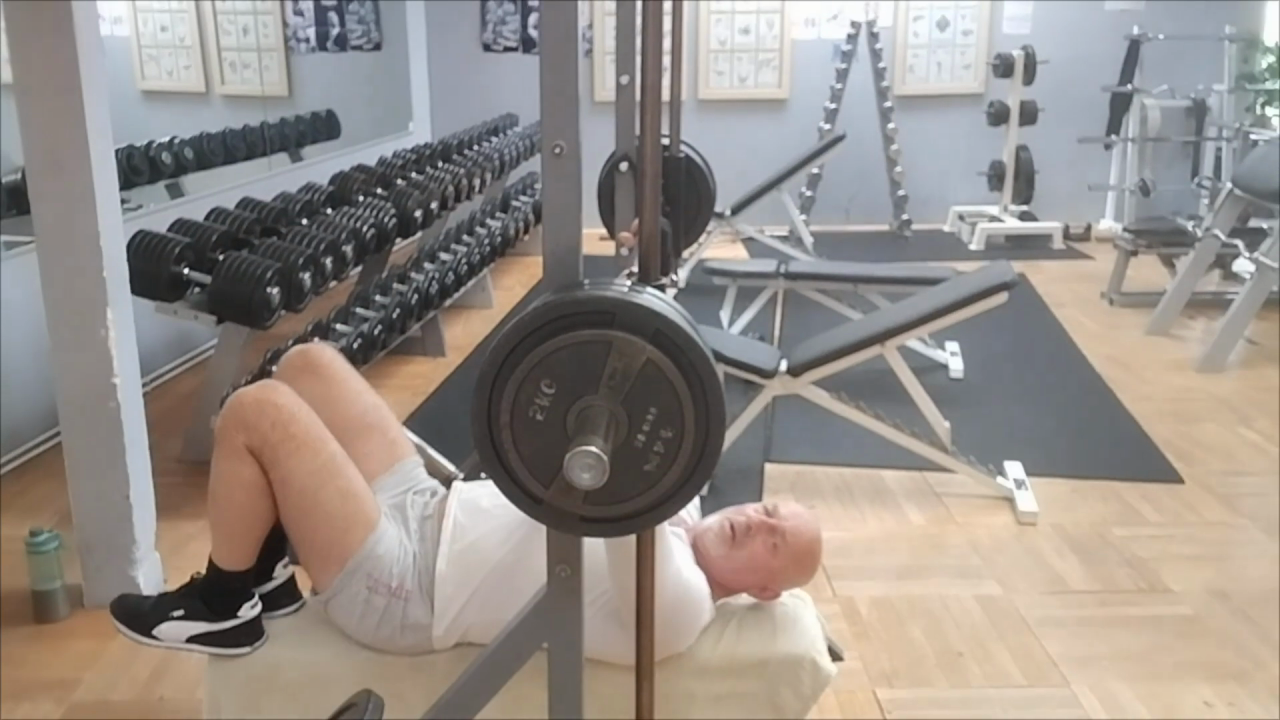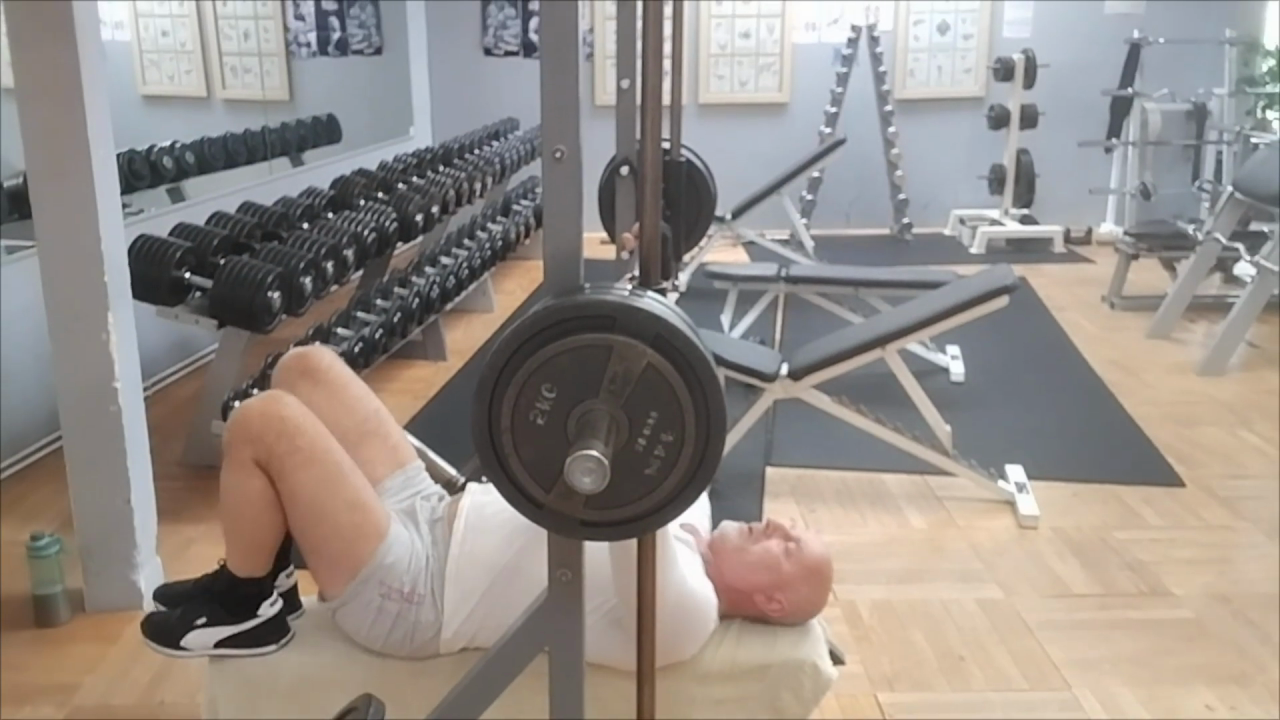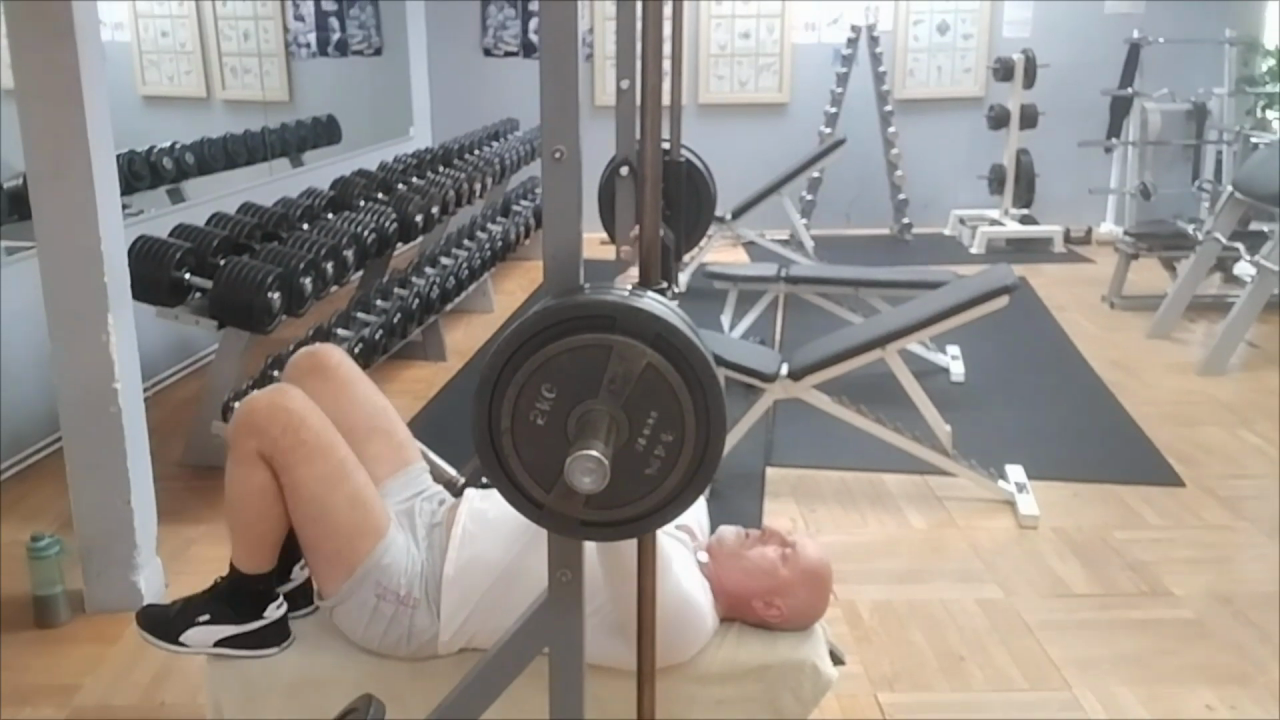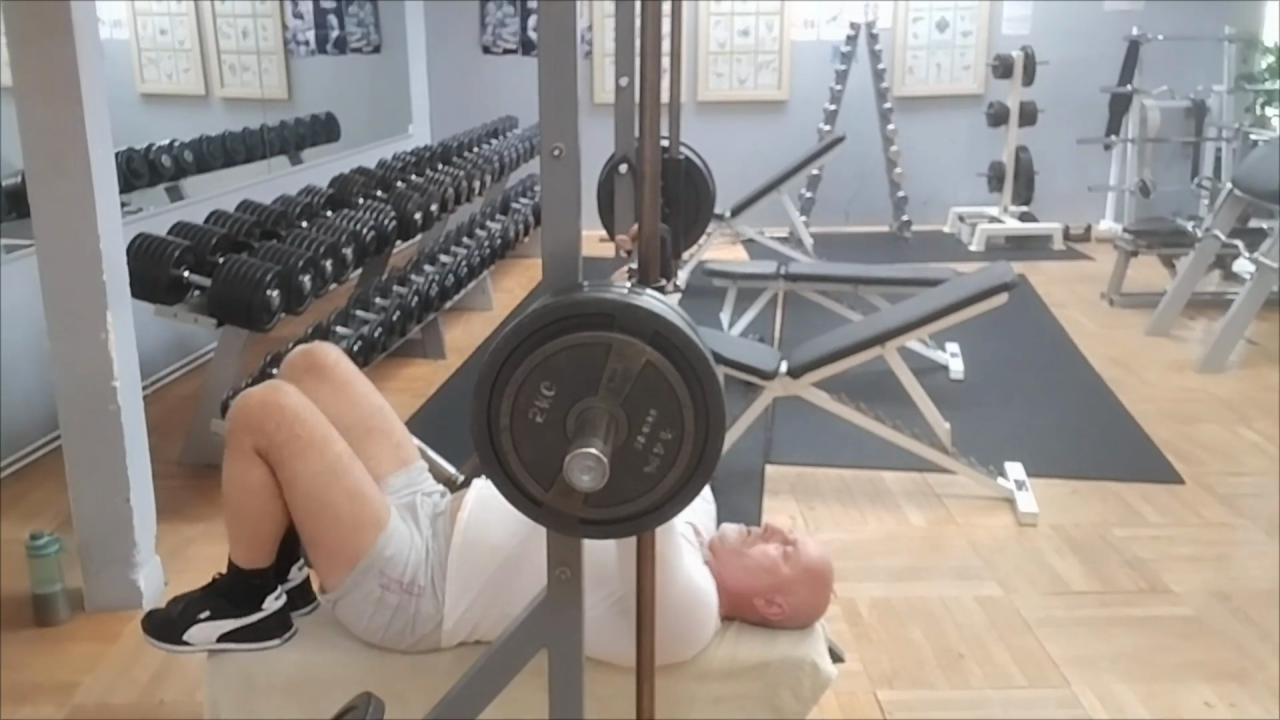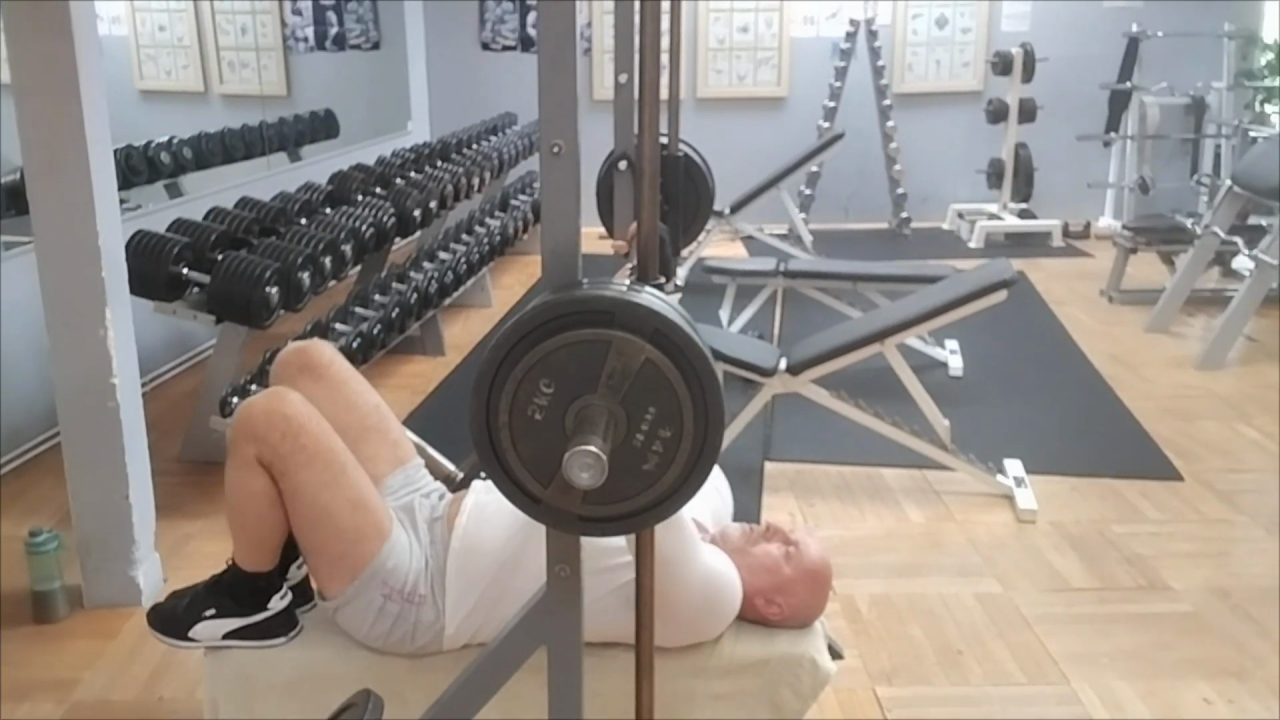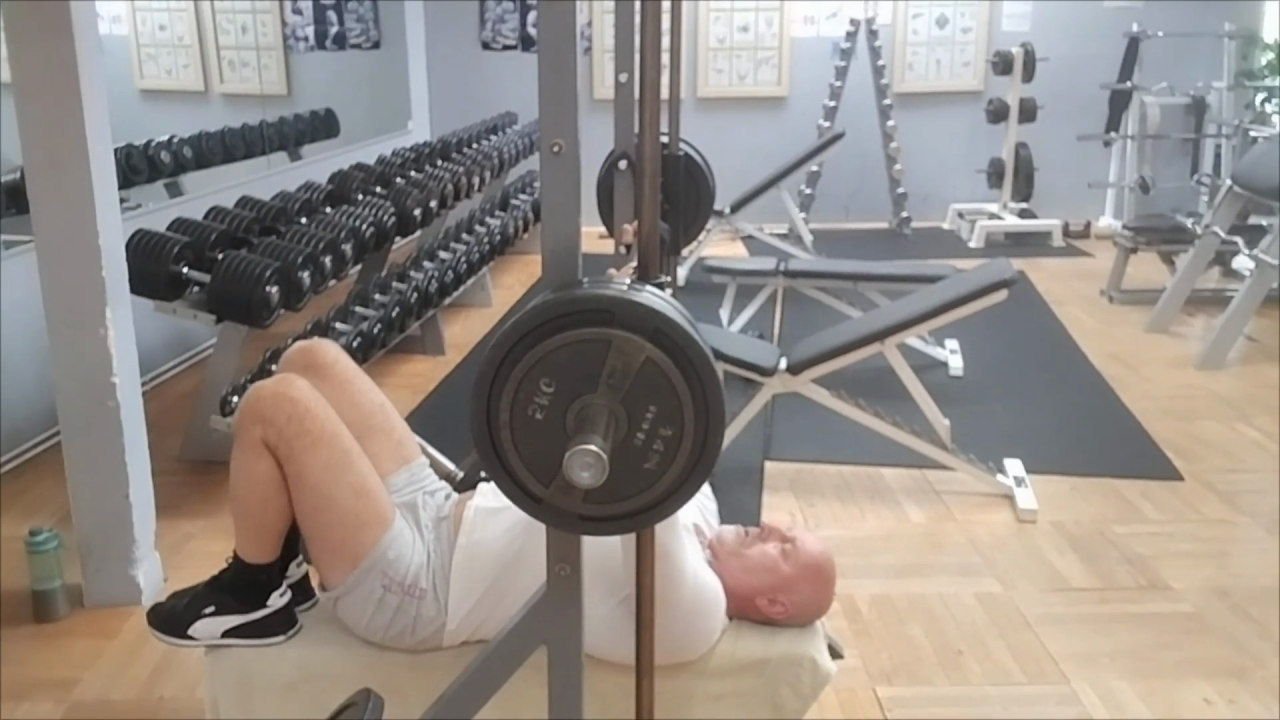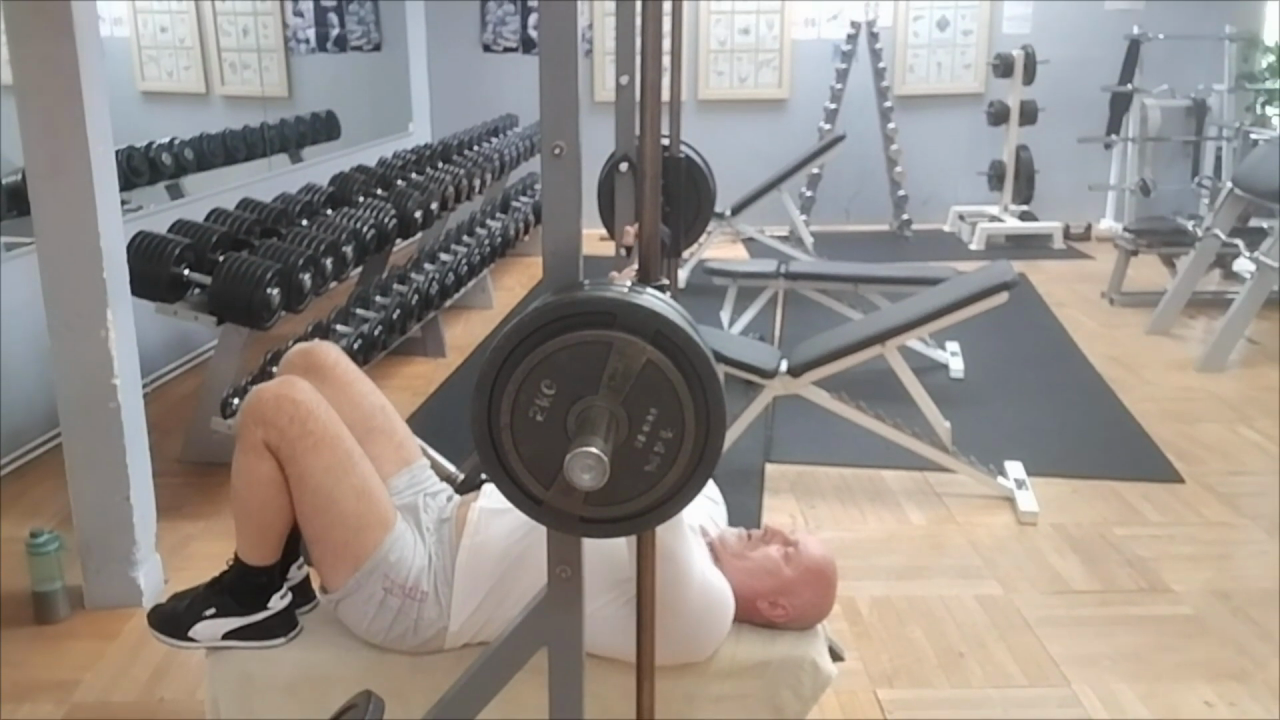
dt=0.7s
person 1, frame 1
left shoulder: (676, 602)
right shoulder: (683, 517)
left hip: (398, 589)
right hip: (422, 516)
left knee: (254, 410)
right knee: (307, 363)
left ankle: (223, 608)
right ankle: (265, 572)
person 1, frame 2
left shoulder: (682, 610)
right shoulder: (691, 523)
left hip: (404, 597)
right hip: (430, 518)
left knee: (261, 422)
right knee: (305, 367)
left ankle: (241, 609)
right ankle: (261, 577)
person 1, frame 3
left shoulder: (676, 620)
right shoulder: (687, 520)
left hip: (404, 606)
right hip: (434, 538)
left knee: (267, 414)
right knee: (317, 367)
left ankle: (248, 605)
right ankle: (284, 569)
person 1, frame 4
left shoulder: (681, 628)
right shoulder: (695, 511)
left hip: (420, 574)
right hip: (433, 520)
left knee: (265, 408)
right knee: (310, 360)
left ankle: (246, 598)
right ankle: (276, 572)
person 1, frame 5
left shoulder: (710, 592)
right shoulder: (709, 503)
left hip: (411, 592)
right hip: (432, 518)
left knee: (265, 419)
right knee: (304, 361)
left ankle: (250, 600)
right ankle: (280, 564)
person 1, frame 6
left shoulder: (693, 610)
right shoulder: (699, 519)
left hip: (408, 587)
right hip: (438, 516)
left knee: (273, 404)
right knee: (309, 358)
left ankle: (250, 598)
right ankle: (278, 562)
person 1, frame 7
left shoulder: (702, 610)
right shoulder: (707, 518)
left hip: (414, 591)
right hip: (440, 522)
left knee: (275, 407)
right knee: (309, 363)
left ankle: (251, 601)
right ankle: (278, 569)
